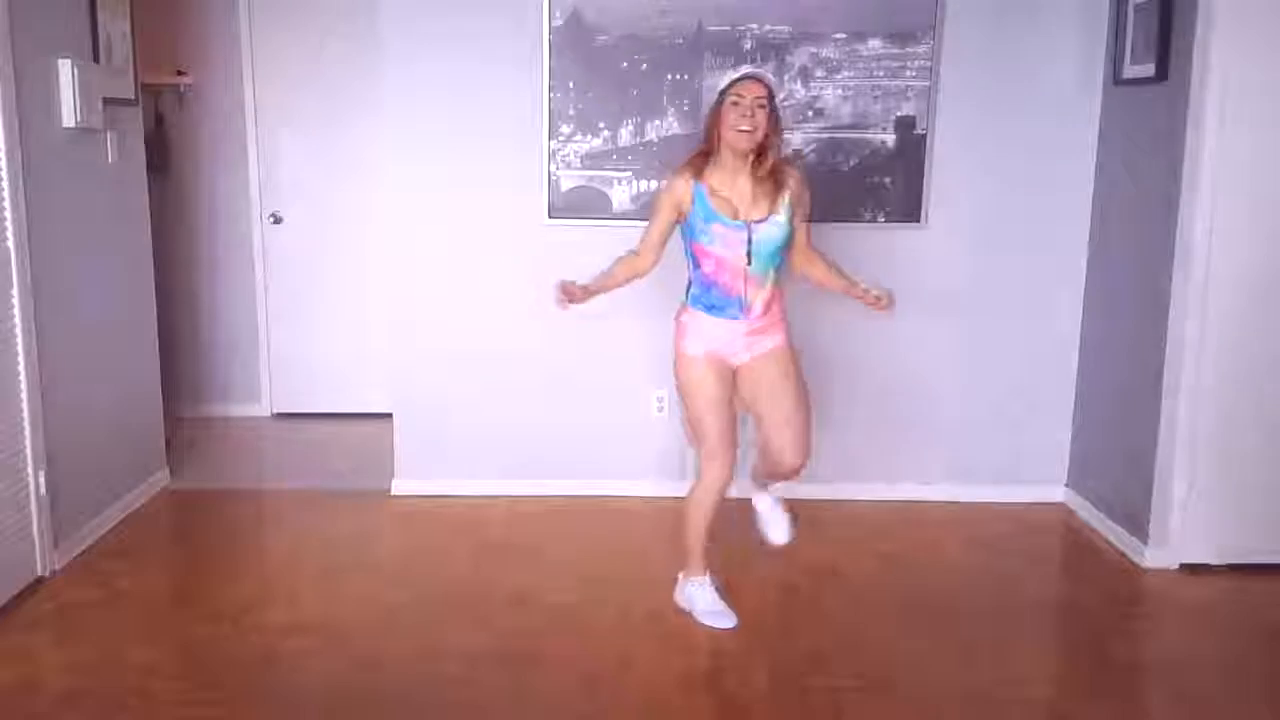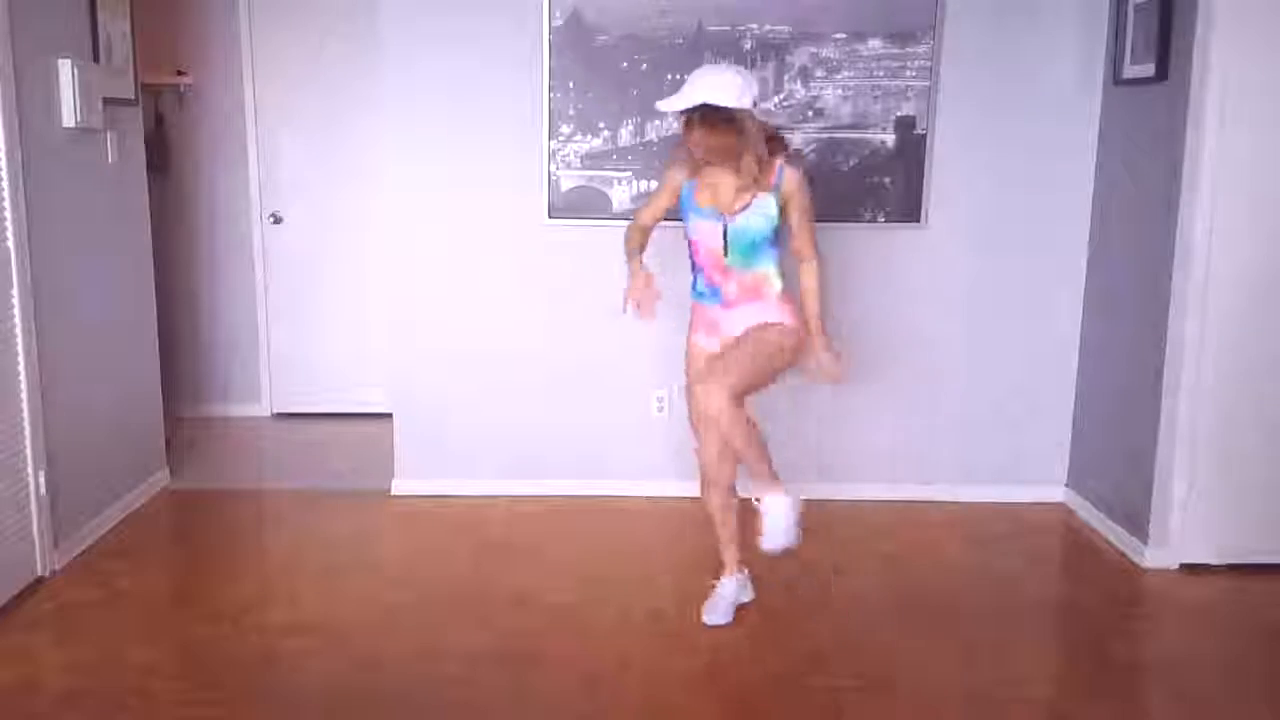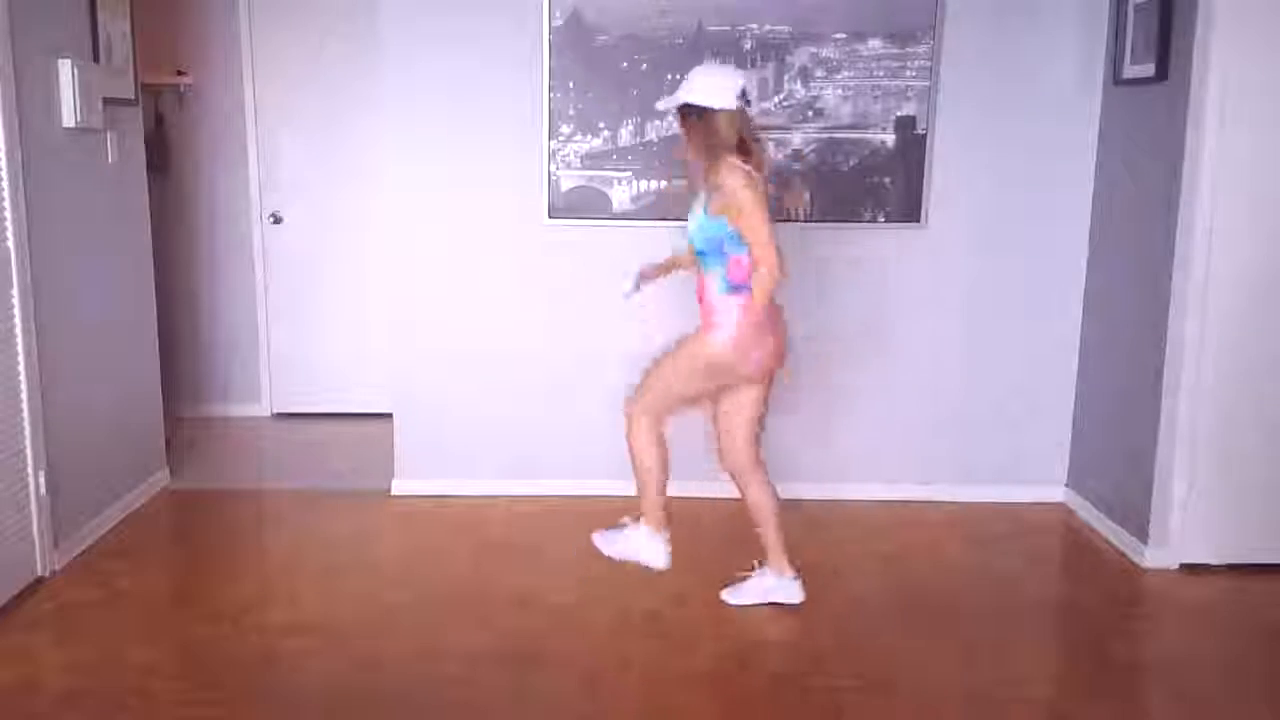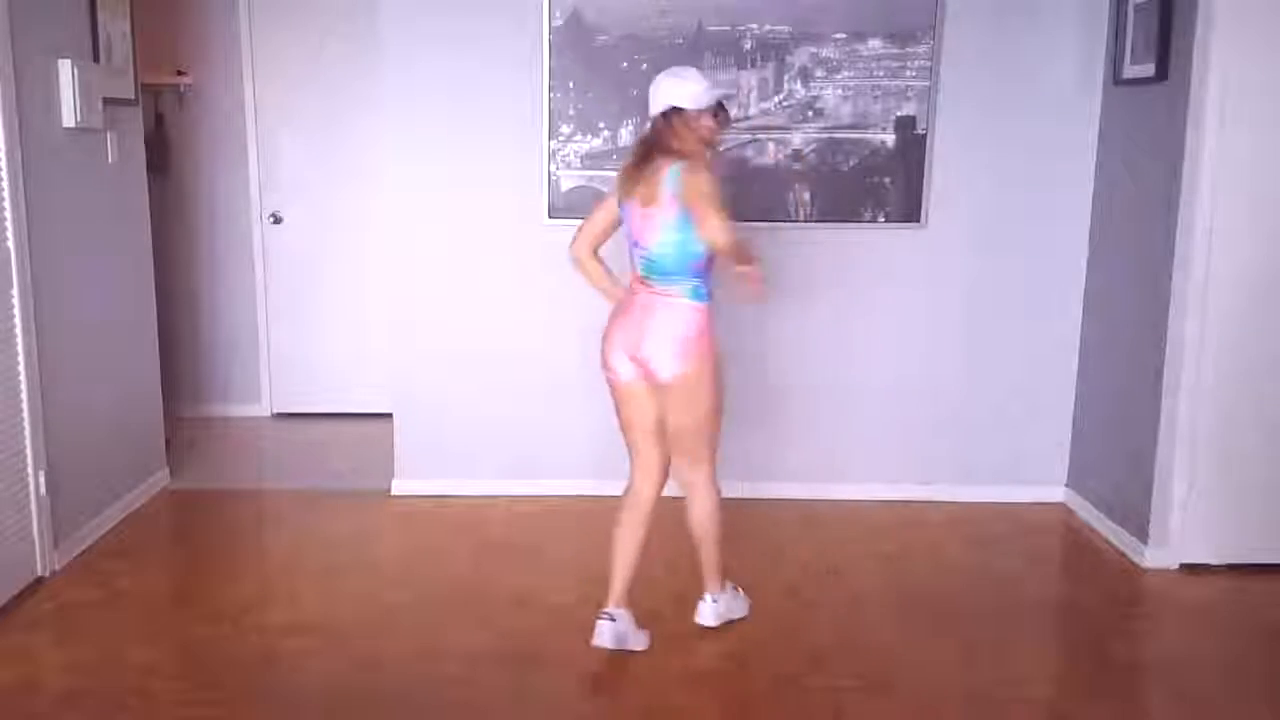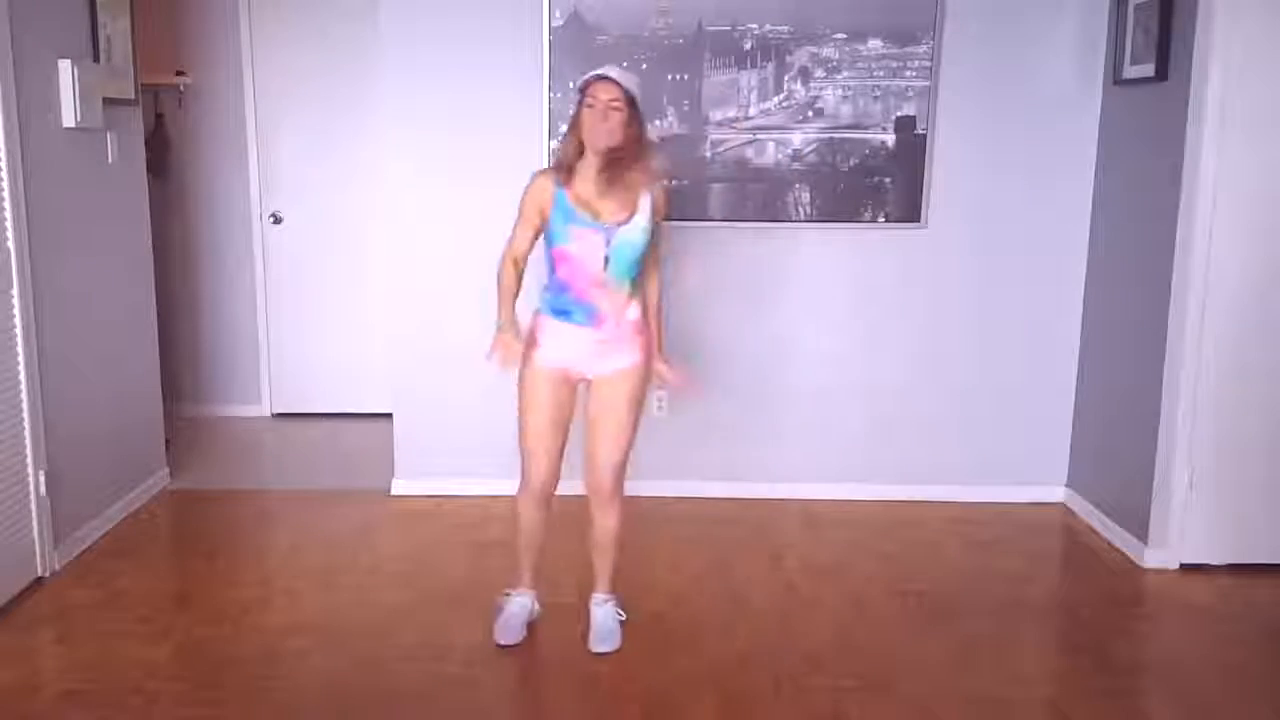
dt=0.4s
person 1, frame 1
left shoulder: (790, 184)
right shoulder: (685, 186)
left elbow: (802, 256)
right elbow: (645, 255)
left wrist: (853, 289)
right wrist: (589, 289)
left hip: (765, 338)
right hip: (703, 340)
left knee: (790, 456)
right knee: (716, 468)
left ankle: (762, 488)
right ankle: (694, 579)
person 1, frame 2
left shoulder: (783, 178)
right shoulder: (684, 175)
left elbow: (806, 258)
right elbow: (641, 223)
left wrist: (816, 334)
right wrist: (636, 265)
left hip: (770, 323)
right hip: (709, 329)
left knee: (714, 391)
right knee: (713, 466)
left ankle: (773, 489)
right ankle: (732, 575)
person 1, frame 3
left shoulder: (731, 180)
right shoulder: (726, 176)
left elbow: (769, 264)
left wrist: (751, 336)
right wrist: (670, 263)
left hip: (735, 331)
right hip: (735, 329)
left knee: (642, 409)
right knee: (740, 457)
left ankle: (651, 532)
right ankle: (778, 573)
person 1, frame 4
left shoulder: (635, 180)
right shoulder: (696, 177)
left elbow: (581, 249)
right elbow: (717, 238)
right wrist: (744, 262)
left hip: (628, 330)
right hip: (680, 333)
left knee: (647, 478)
right knee: (696, 474)
left ankle: (613, 614)
right ankle: (715, 593)
person 1, frame 5
left shoulder: (648, 194)
right shoulder: (548, 187)
left elbow: (647, 271)
right elbow: (514, 257)
left wrist: (653, 349)
right wrist: (506, 324)
left hip: (619, 354)
right hip: (552, 347)
left knee: (605, 485)
right knee: (537, 482)
left ankle: (604, 599)
right ankle: (522, 592)
